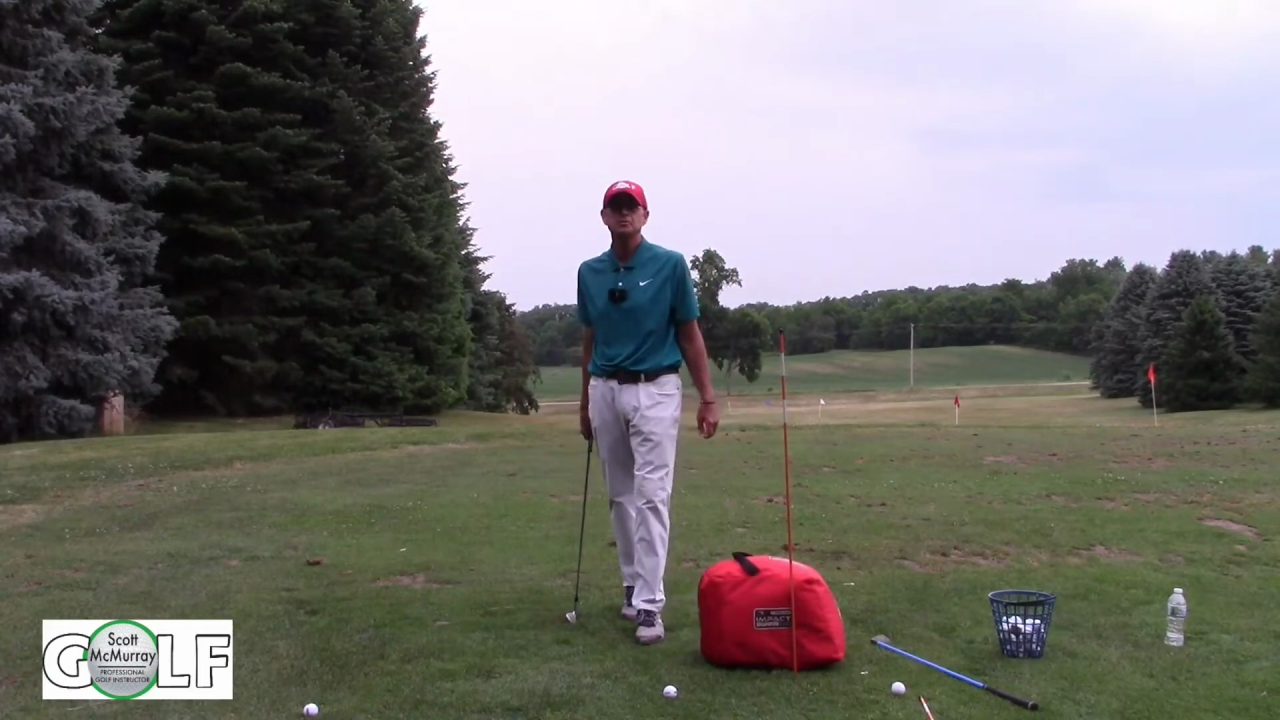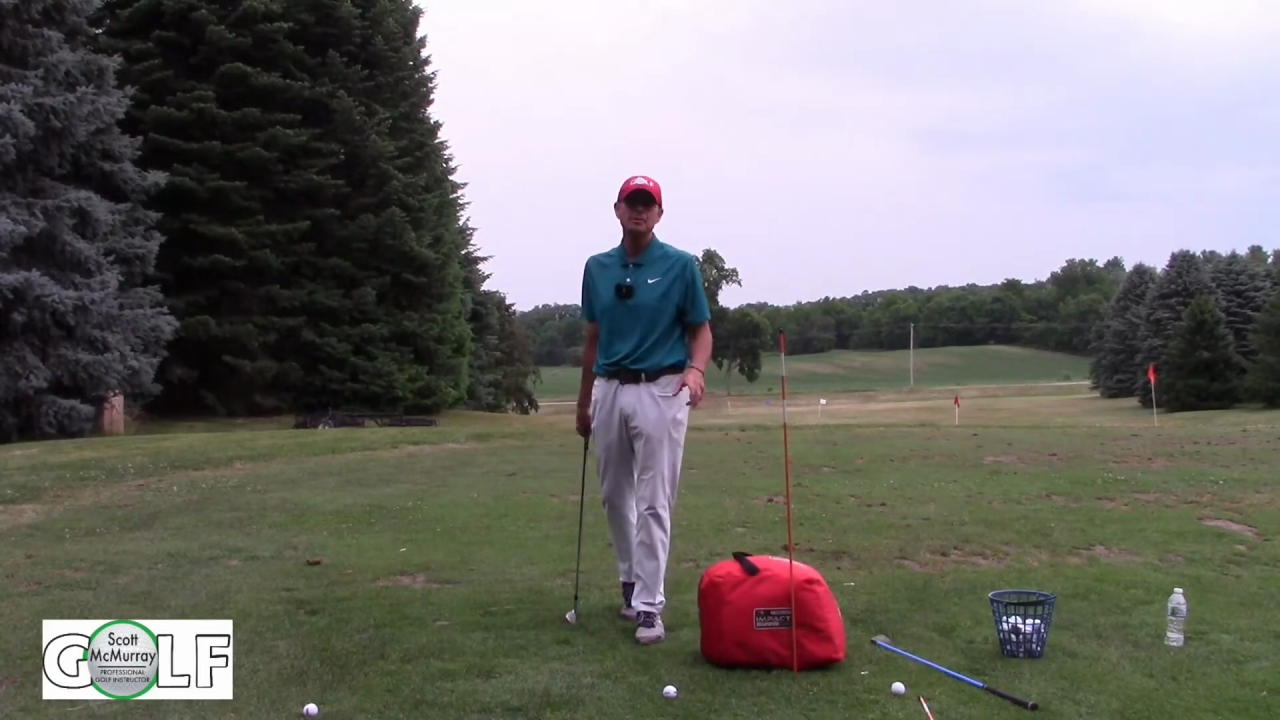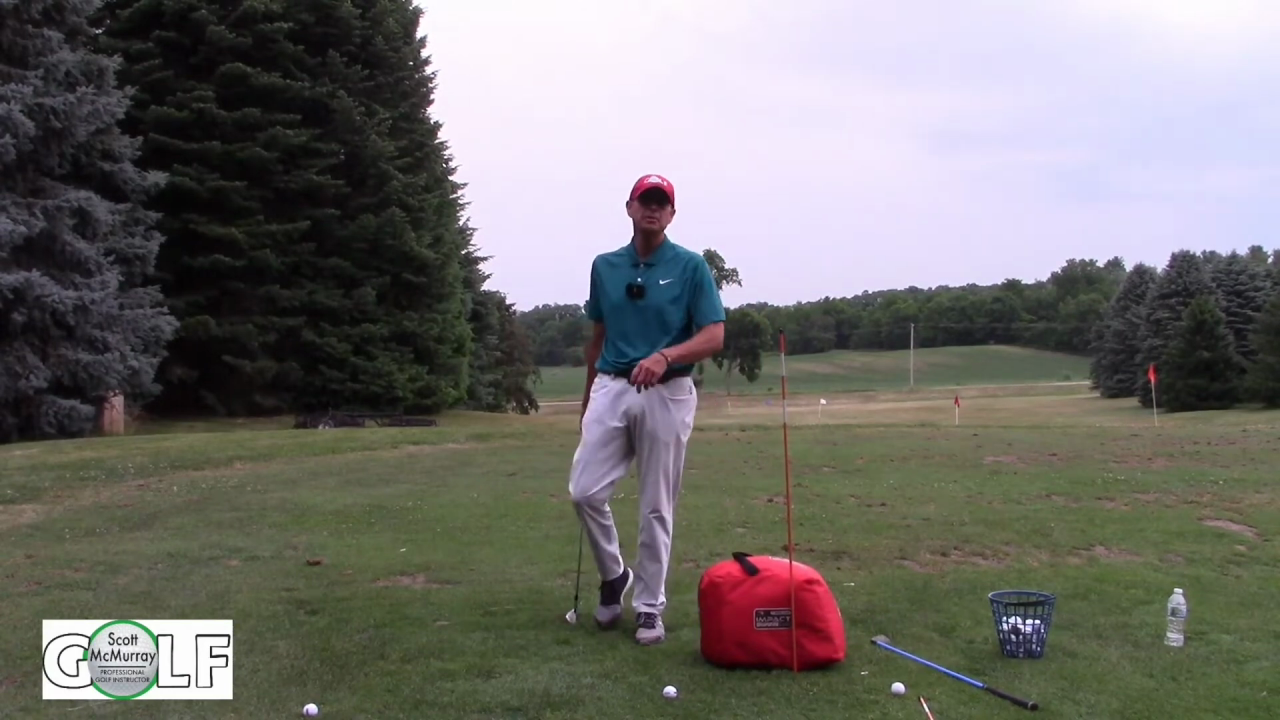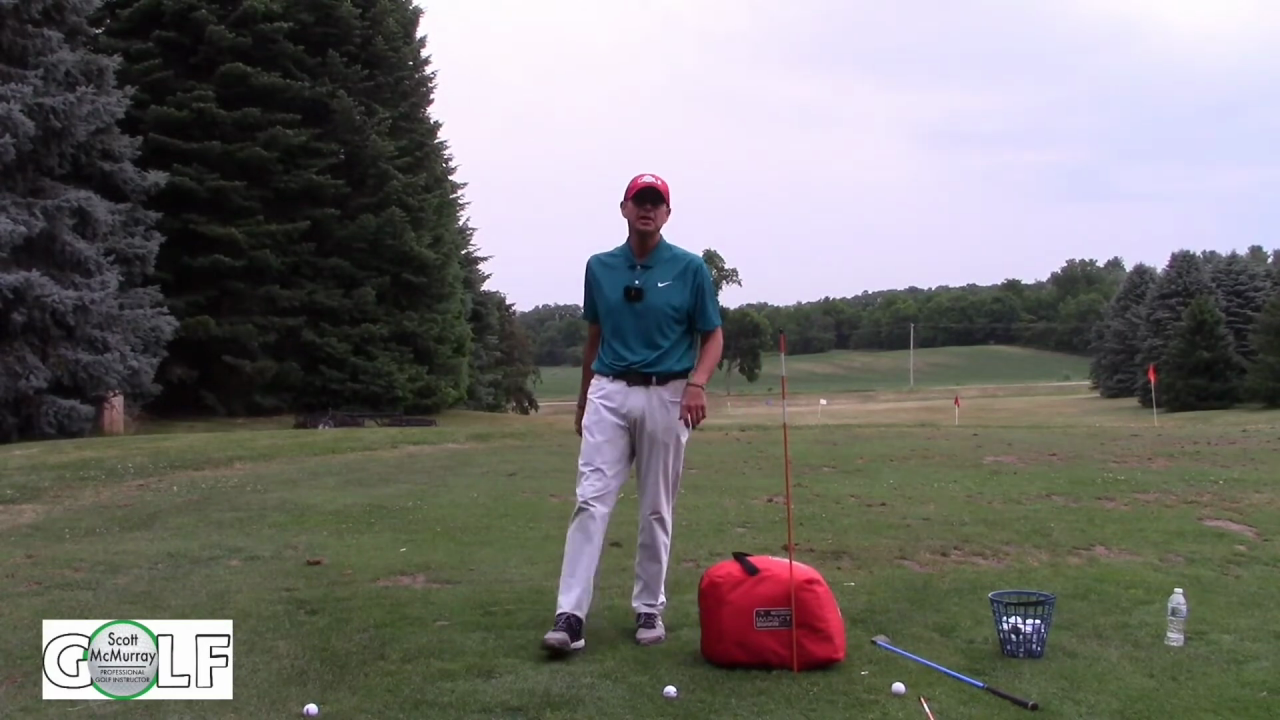
dt=0.3s
person 1, frame 1
left shoulder: (671, 265)
right shoulder: (589, 272)
left elbow: (690, 335)
left wrist: (707, 398)
right wrist: (585, 403)
left hip: (656, 390)
right hip: (606, 391)
left knee: (651, 497)
right knee: (620, 496)
left ankle: (648, 605)
right ankle: (633, 585)
person 1, frame 2
left shoulder: (681, 265)
right shoulder: (596, 267)
left elbow: (701, 331)
left wrist: (697, 370)
right wrist: (584, 399)
left hip: (659, 393)
right hip: (609, 391)
left knee: (653, 504)
right knee: (615, 497)
left ankle: (647, 606)
right ankle: (632, 578)
person 1, frame 3
left shoulder: (691, 266)
right shoulder: (604, 266)
left elbow: (714, 336)
left wrist: (664, 356)
right wrist: (587, 397)
left hip: (668, 394)
right hip: (611, 389)
left knee: (656, 508)
right knee: (585, 491)
left ankle: (649, 607)
right ankle: (613, 575)
person 1, frame 4
left shoulder: (690, 267)
right shoulder: (599, 267)
left elbow: (711, 336)
left wrist: (696, 384)
right wrist: (583, 400)
left hip: (666, 397)
right hip: (609, 394)
left knee: (656, 511)
right knee: (591, 502)
left ankle: (649, 608)
right ankle: (570, 616)
